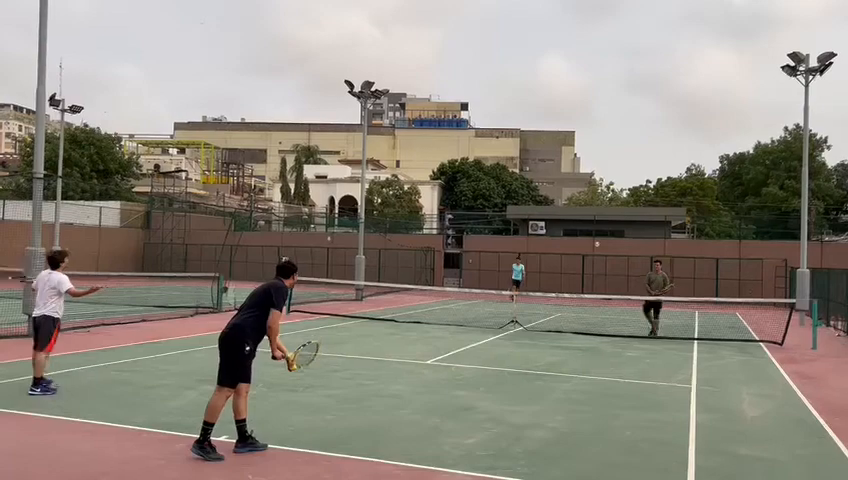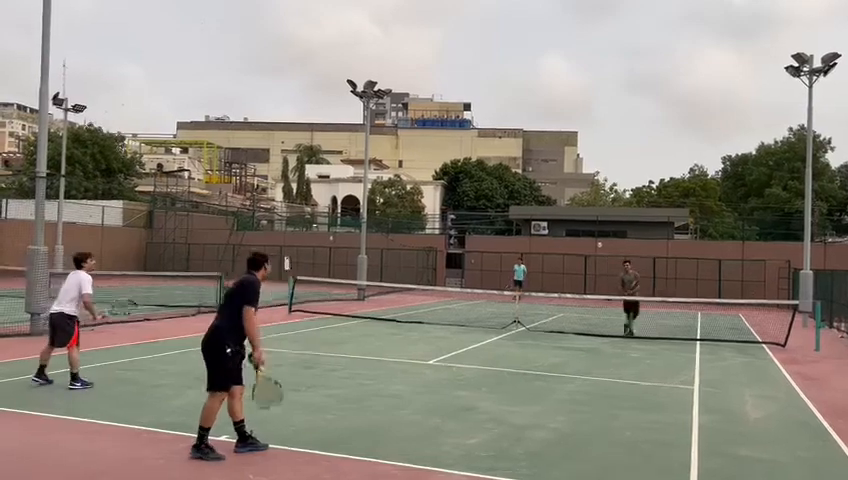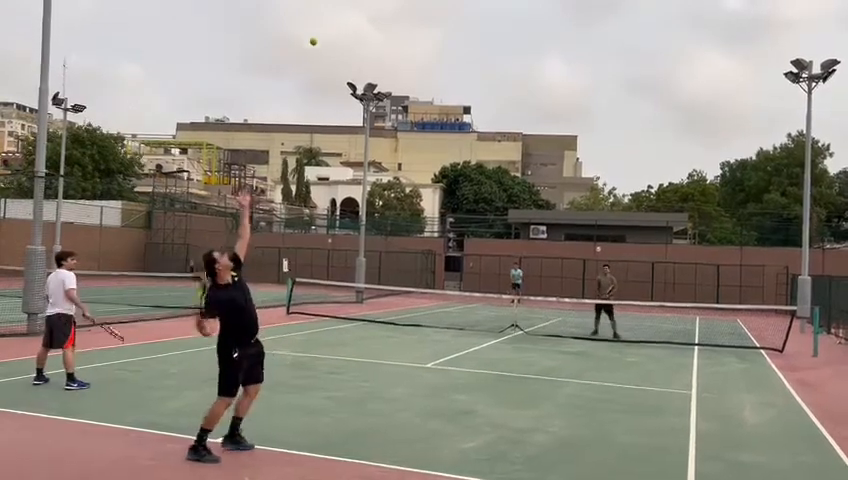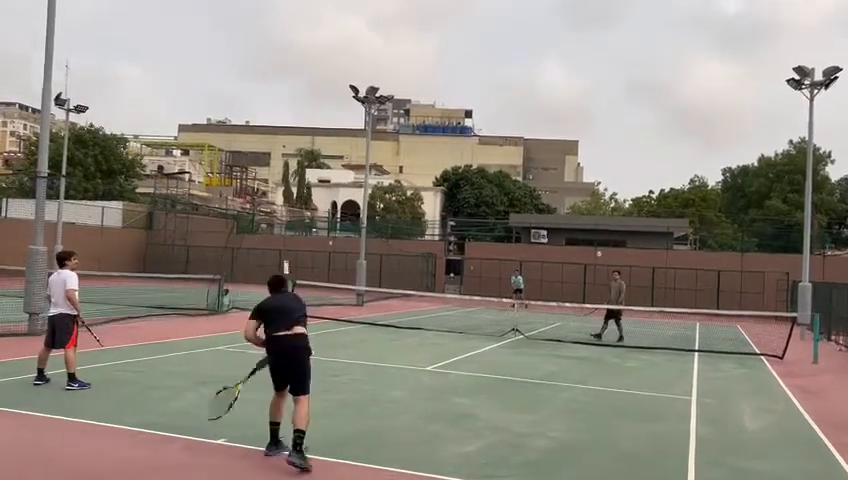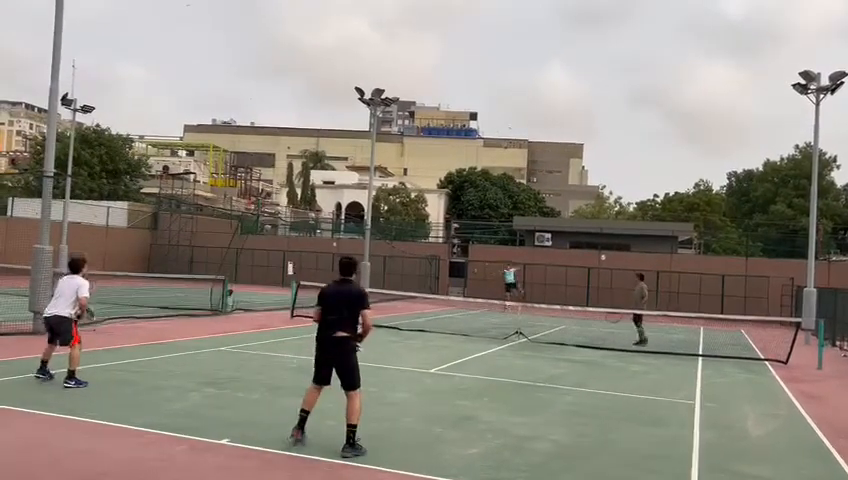
dt=1s
person 1, frame 1
left shoulder: (270, 287)
right shoulder: (280, 288)
left elbow: (267, 328)
right elbow: (272, 324)
left wrist: (286, 353)
right wrist: (274, 351)
left hip: (238, 341)
right hip: (238, 341)
left knee: (241, 390)
right knee: (224, 390)
left ankle: (244, 439)
right ankle: (202, 442)
person 1, frame 2
left shoulder: (248, 283)
right shoulder: (249, 283)
left elbow: (251, 323)
right elbow: (248, 319)
left wrist: (258, 351)
right wrist: (257, 350)
left hip: (229, 346)
right hip: (221, 344)
left knee: (236, 391)
right knee: (218, 394)
left ankle: (243, 439)
right ankle: (200, 445)
person 1, frame 3
left shoulder: (235, 274)
right shoulder: (214, 295)
left elbow: (243, 239)
right elbow: (207, 330)
left wrist: (245, 209)
right wrist: (200, 321)
left hip: (252, 345)
right hip: (233, 349)
left knee: (252, 391)
right knee: (225, 399)
left ankle: (233, 436)
right ankle: (198, 446)
person 1, frame 4
left shoulder: (264, 305)
right shoulder: (297, 300)
left elbow: (248, 334)
left hip: (275, 345)
right hip: (298, 343)
left knee: (279, 393)
right knee: (301, 399)
left ankle: (274, 442)
right ankle: (297, 450)
person 1, frame 5
left shoulder: (325, 290)
right shoulder: (359, 292)
left elbow: (317, 317)
right elbow: (367, 324)
right wrist: (360, 337)
left hip: (323, 343)
right hip: (343, 345)
left knee: (317, 385)
right knee: (354, 394)
left ankle: (299, 428)
right ankle: (350, 444)
person 2, frame 1
left shoulder: (42, 274)
right shoulder: (61, 278)
left elbow: (34, 287)
right elbow: (73, 292)
right wrist: (90, 291)
left hip: (37, 315)
right hip: (49, 318)
left knee: (38, 349)
right knee: (44, 351)
left ankle: (39, 378)
right ankle: (36, 386)
person 2, frame 2
left shoulder: (72, 274)
right shoulder: (86, 278)
right elbow: (86, 300)
left wrist: (91, 312)
right wrist: (94, 315)
left hip: (54, 312)
right hip: (67, 315)
left knee: (50, 345)
right knee: (73, 347)
left ankle: (40, 374)
right ankle: (75, 380)
person 2, frame 3
left shoulder: (51, 276)
right shoulder: (68, 275)
right elbow: (71, 294)
right wrist: (83, 308)
left hip: (50, 314)
right hip: (64, 315)
left knee: (45, 347)
right knee: (68, 347)
left ankle: (39, 376)
right ankle: (71, 381)
person 2, frame 4
left shoulder: (53, 276)
right shoulder: (71, 275)
left elbow: (50, 297)
right elbow: (70, 295)
right wrist: (79, 311)
left hip: (53, 315)
right hip: (67, 316)
left knee: (47, 347)
right knee: (70, 347)
left ankle: (40, 376)
right ankle: (72, 381)
person 2, frame 5
left shoulder: (63, 279)
right shoulder: (83, 283)
right elbow: (83, 303)
left wrist: (75, 312)
right wrist: (81, 314)
left hip: (48, 315)
right hip: (62, 318)
left knee: (52, 342)
right knee: (76, 346)
left ankle: (42, 369)
right ankle: (71, 379)
